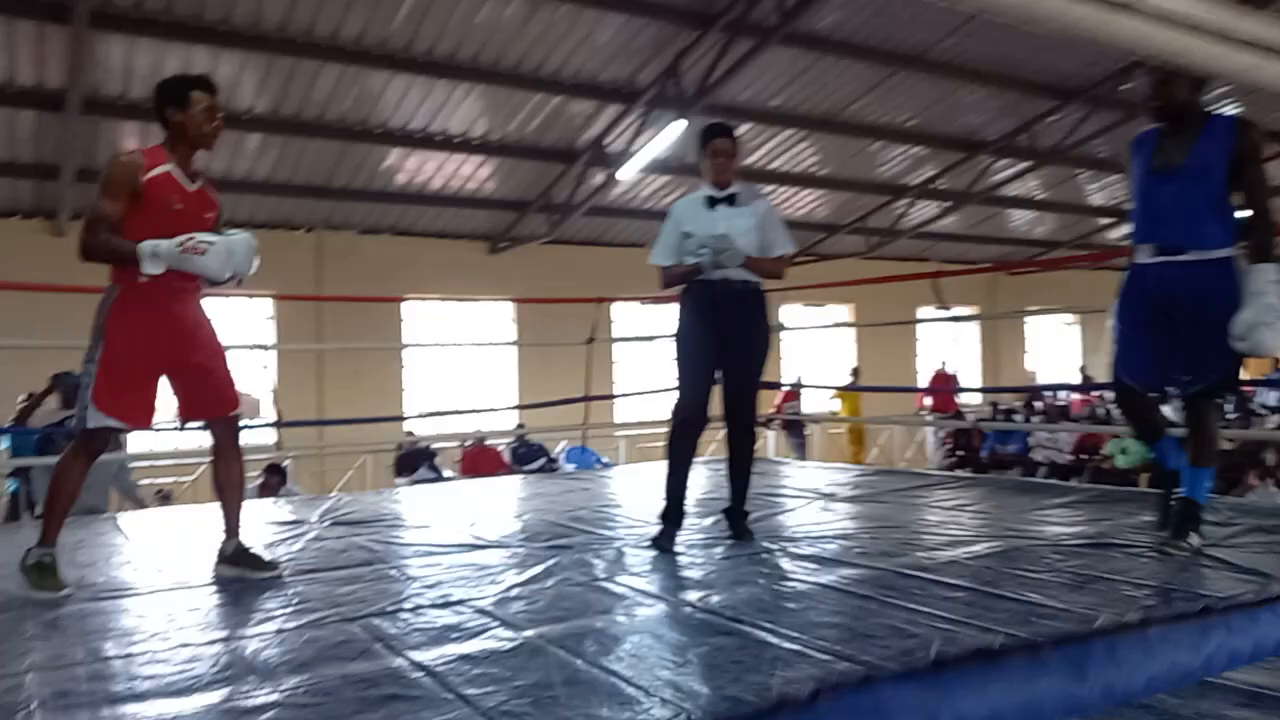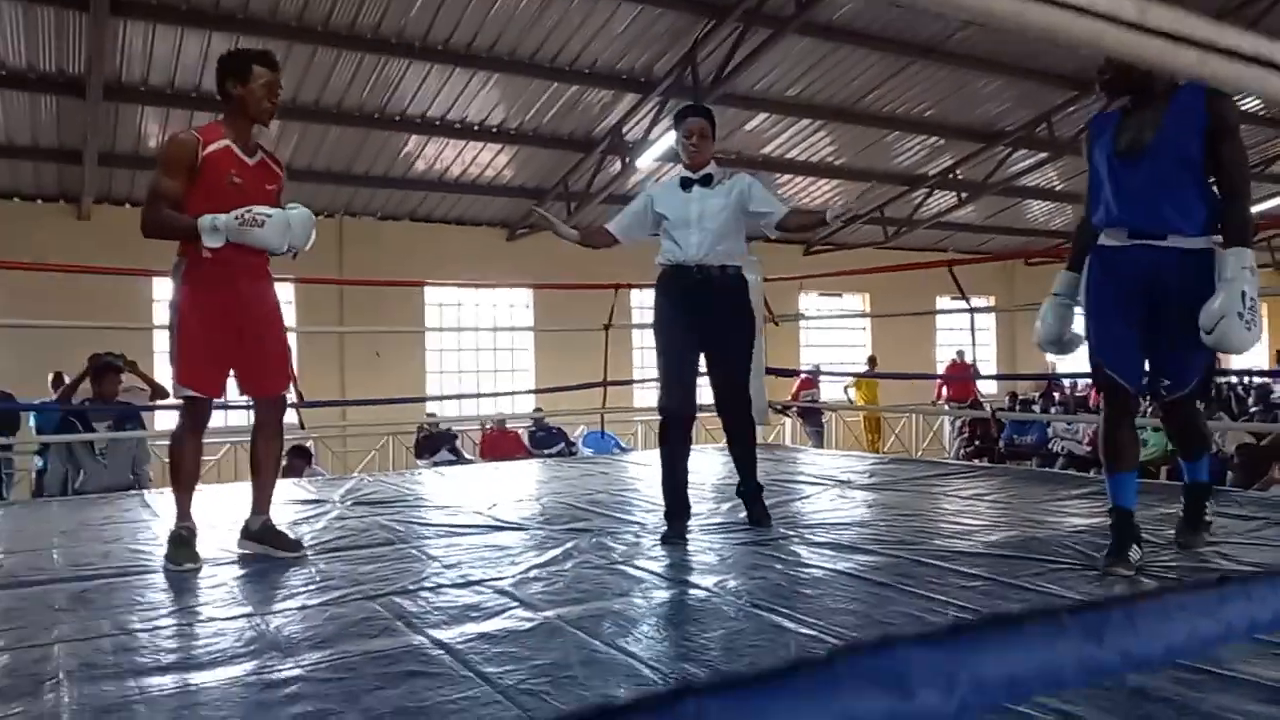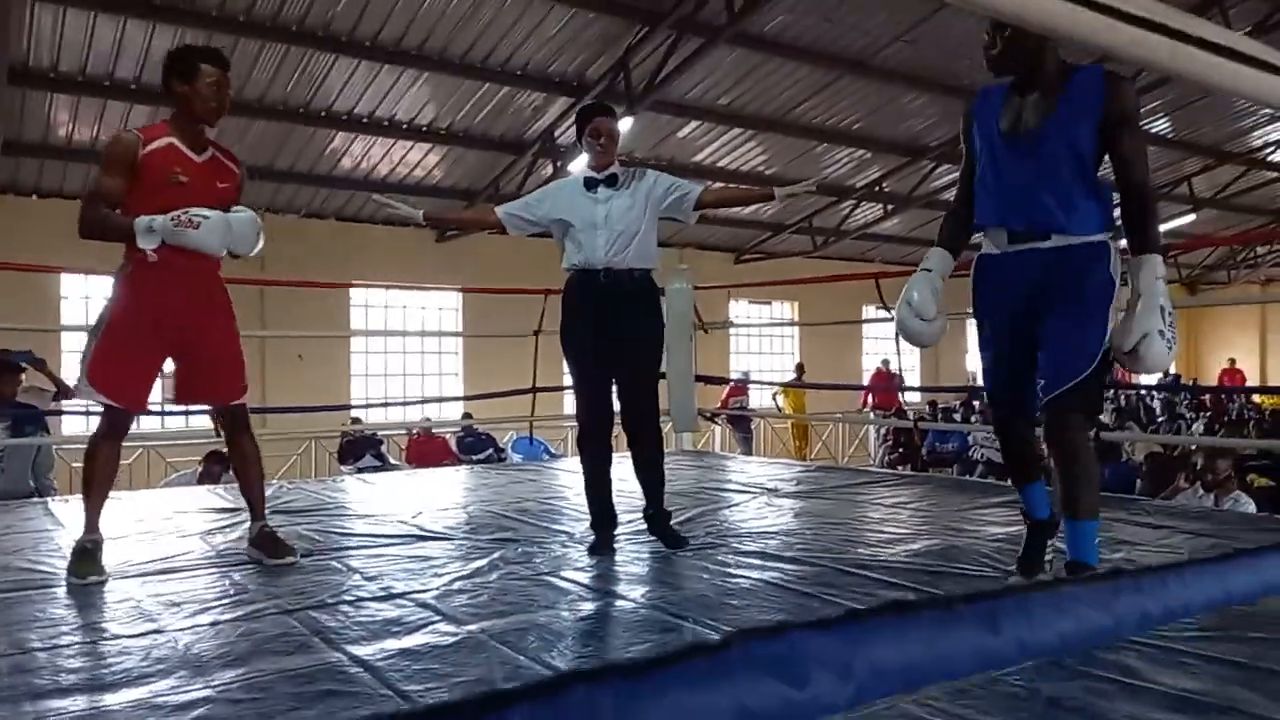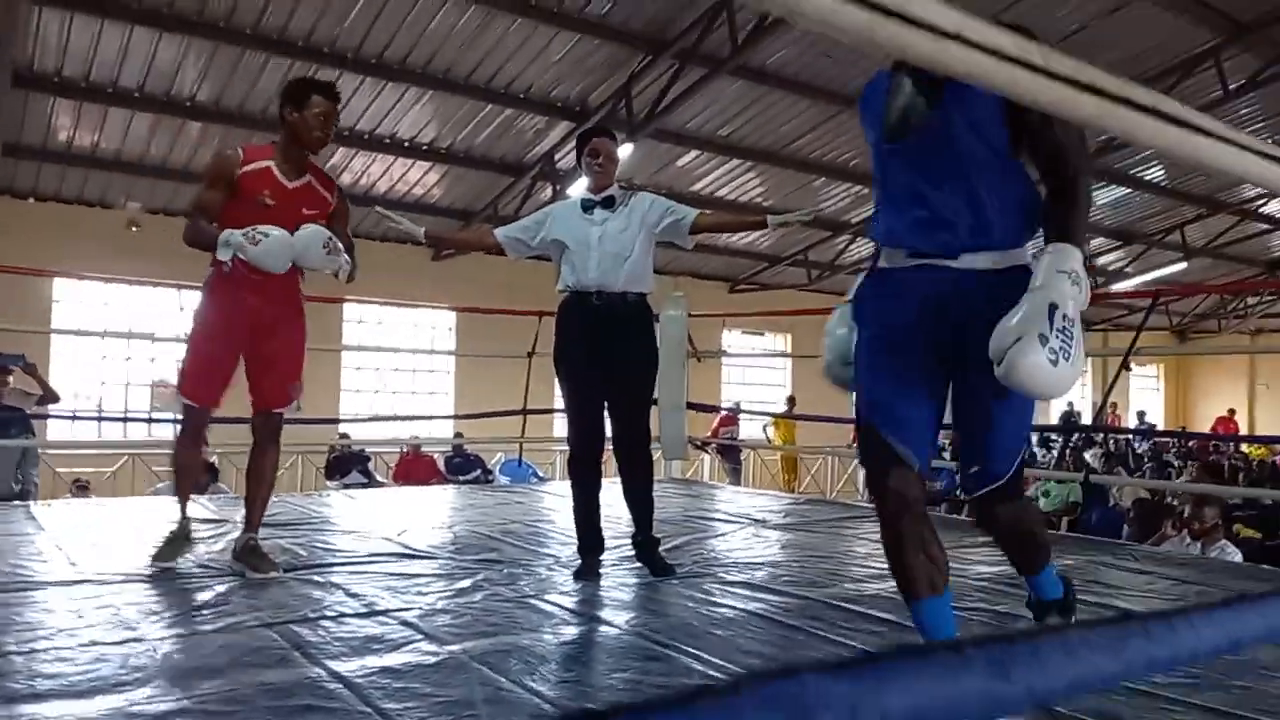
dt=0.5s
person 1, frame 1
left shoulder: (1234, 135)
right shoulder: (1143, 146)
left hip: (1207, 274)
right hip: (1147, 276)
left knee: (1199, 399)
right knee: (1131, 394)
left ankle: (1191, 507)
right ankle: (1179, 478)
person 1, frame 2
left shoulder: (1207, 107)
right shoulder: (1101, 129)
left elbow: (1236, 195)
left wrist: (1237, 272)
right wrist: (1065, 288)
left hip: (1184, 264)
right hip: (1114, 267)
left knee: (1176, 400)
right knee: (1117, 397)
left ankle: (1198, 490)
right ankle: (1123, 528)
person 1, frame 3
left shoulder: (1103, 92)
right shoulder: (982, 106)
left elbow: (1136, 189)
left wrist: (1151, 283)
right wrist: (934, 267)
left hip: (1075, 265)
right hip: (1001, 268)
left knee: (1066, 416)
right knee: (1012, 421)
left ankle: (1083, 572)
right ankle: (1040, 522)
person 1, frame 4
right shoulder: (877, 94)
left elbow: (1069, 174)
left wrist: (1059, 278)
right wrist: (859, 299)
left hip: (989, 289)
right hip: (901, 291)
left knee: (994, 495)
right knee: (893, 484)
left ankle: (1052, 597)
person 2, frame 1
left shoulder: (207, 194)
right shoulder: (131, 170)
right elbow: (91, 244)
left wrist: (230, 265)
right wrist: (160, 250)
left hip: (187, 314)
right hip: (134, 312)
left knee: (227, 428)
right knee: (96, 436)
left ankle: (232, 546)
right ankle: (43, 551)
person 2, frame 2
left shoulder: (272, 167)
right shoulder: (190, 146)
right elbow: (153, 220)
left wrist: (292, 237)
right wrist: (218, 224)
left hip: (257, 289)
right hip: (204, 287)
left knee: (272, 405)
right knee: (196, 408)
left ankle: (259, 523)
right ankle: (182, 526)
person 2, frame 3
left shoulder: (229, 165)
right shoulder: (134, 146)
right elbow: (91, 222)
left wrist: (246, 234)
right wrist: (154, 225)
left hip: (205, 295)
right hip: (144, 290)
left knee: (235, 414)
right knee: (117, 416)
left ankle: (260, 528)
right ankle: (91, 537)
person 2, frame 4
left shoulder: (330, 194)
right shoulder: (234, 163)
left elbow: (347, 266)
right elbow: (193, 230)
left wrist: (339, 259)
right wrist: (231, 239)
left hip: (283, 308)
right hip: (226, 298)
left knee: (268, 423)
right knee: (195, 413)
left ankle: (248, 539)
right ankle: (182, 525)
person 3, frame 1
left shoulder: (759, 206)
right shoulder: (683, 209)
left elbow: (779, 268)
right elbow: (667, 277)
left wrist: (741, 258)
right wrist: (704, 262)
left hip: (745, 310)
right hip: (700, 309)
left knee: (741, 413)
right knee: (690, 409)
left ankle: (737, 512)
right ankle: (672, 516)
person 3, frame 2
left shoulder: (739, 185)
right shoulder: (658, 192)
left elbow: (784, 220)
right elbow: (611, 235)
left wrist: (825, 217)
right wrist: (570, 232)
left hip: (727, 293)
right hip: (677, 295)
left knee: (734, 398)
right knee: (676, 402)
left ankle: (751, 491)
right ankle: (676, 514)
person 3, frame 3
left shoulder: (648, 184)
right shoulder: (559, 193)
left elbow: (709, 196)
right elbow: (493, 217)
left wrist: (776, 193)
right wrist: (424, 217)
left hip: (635, 297)
right hip: (585, 300)
left knee: (641, 408)
right knee: (593, 413)
left ankle: (656, 513)
right ankle: (603, 524)
person 3, frame 4
left shoulder: (645, 206)
right shoulder: (558, 215)
left elbow: (703, 221)
right elbow: (492, 238)
left wrist: (772, 220)
right wrist: (424, 234)
left hip: (629, 321)
right hip: (579, 323)
left knee: (633, 433)
right knee: (584, 436)
left ankle: (645, 541)
right ankle: (590, 548)
